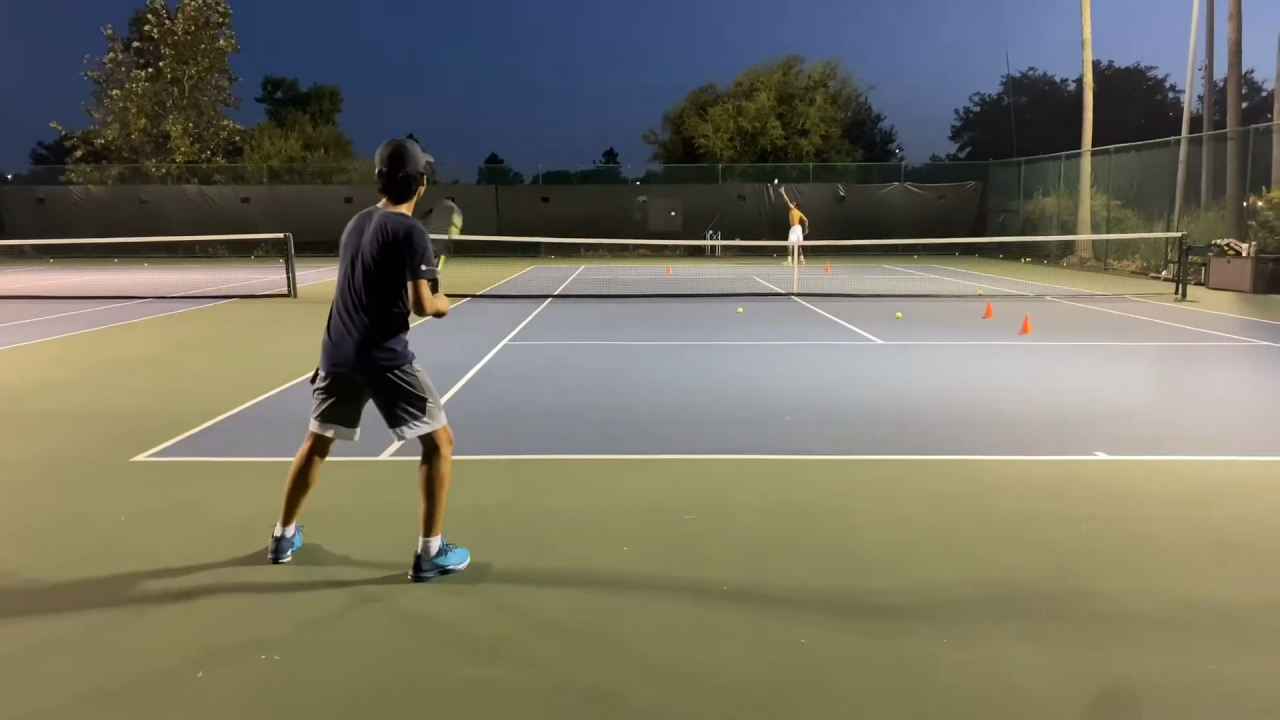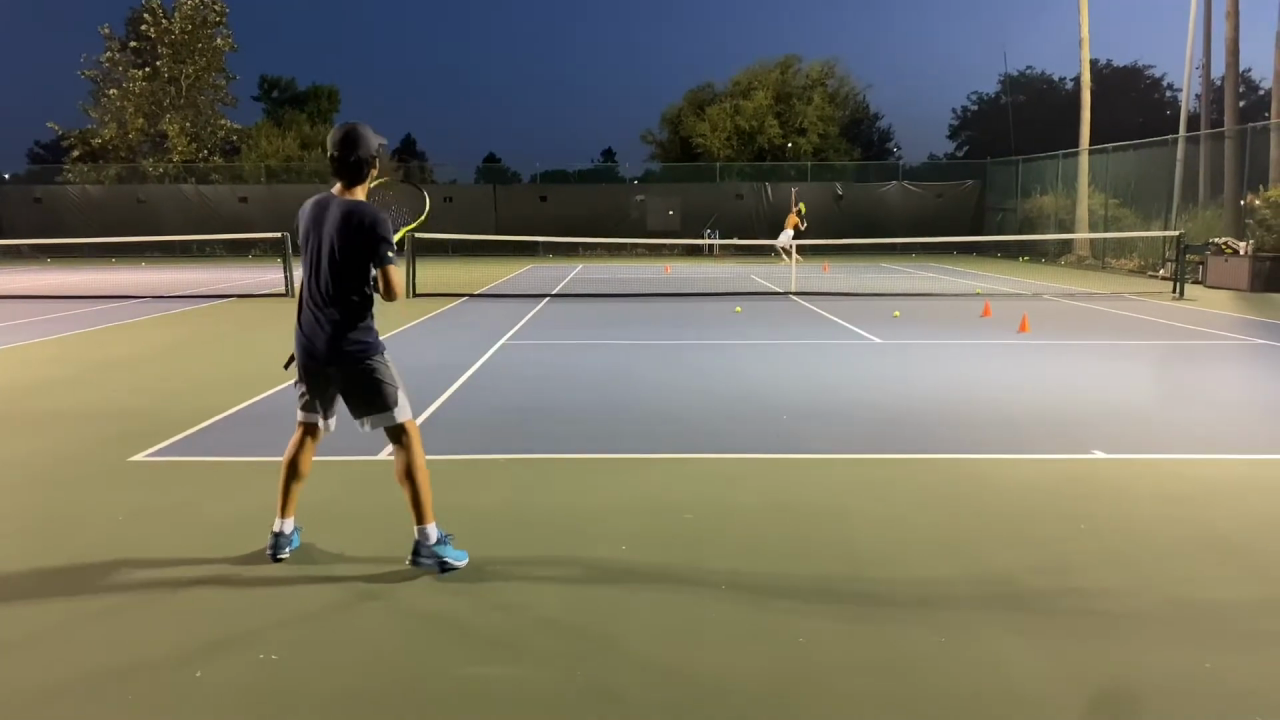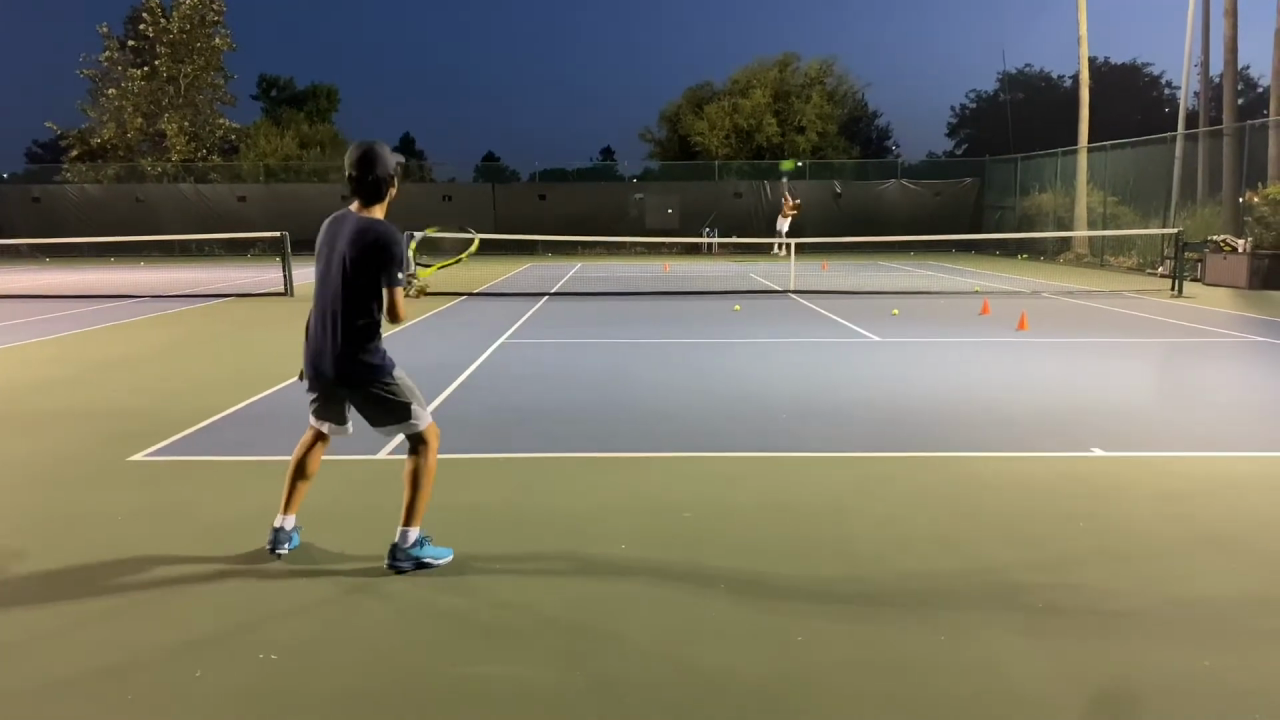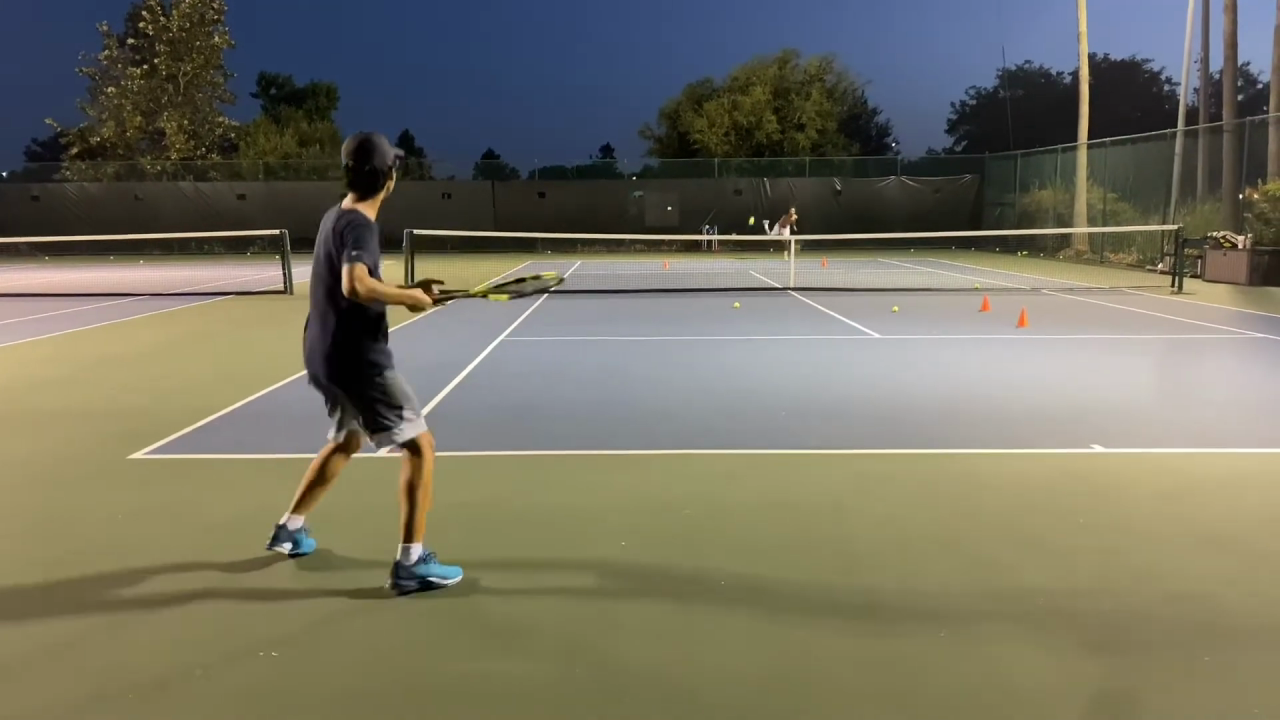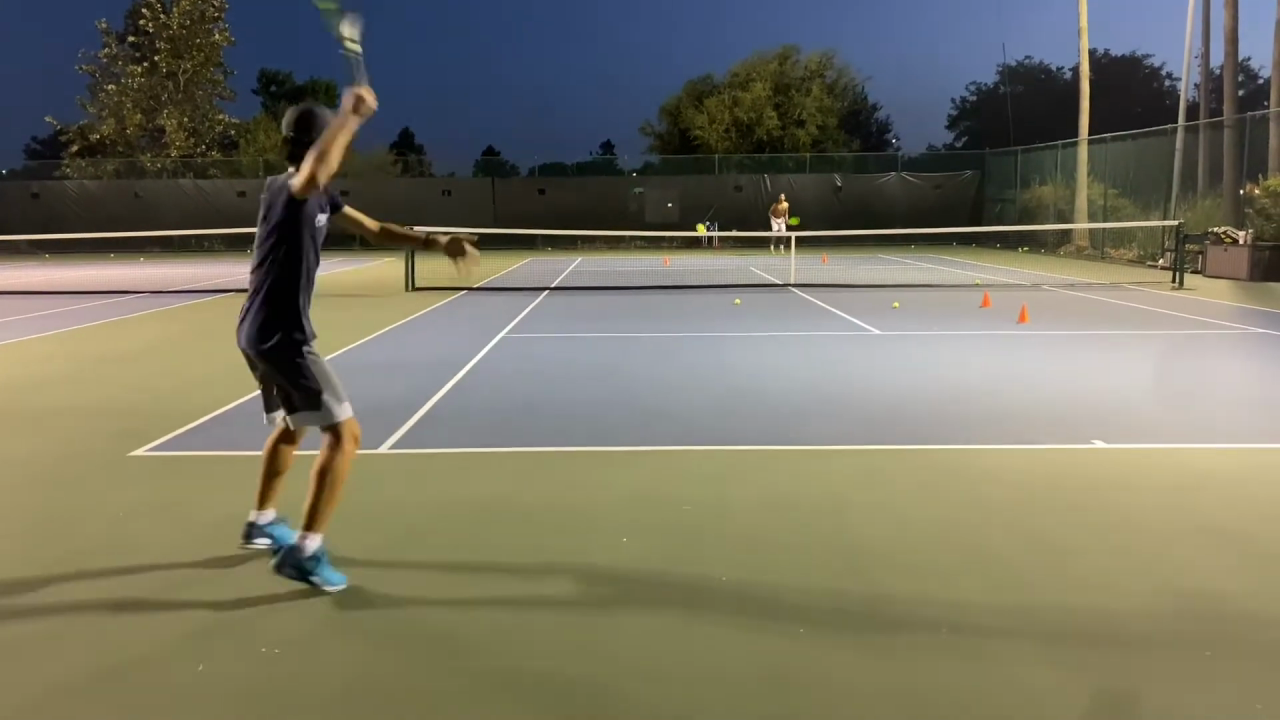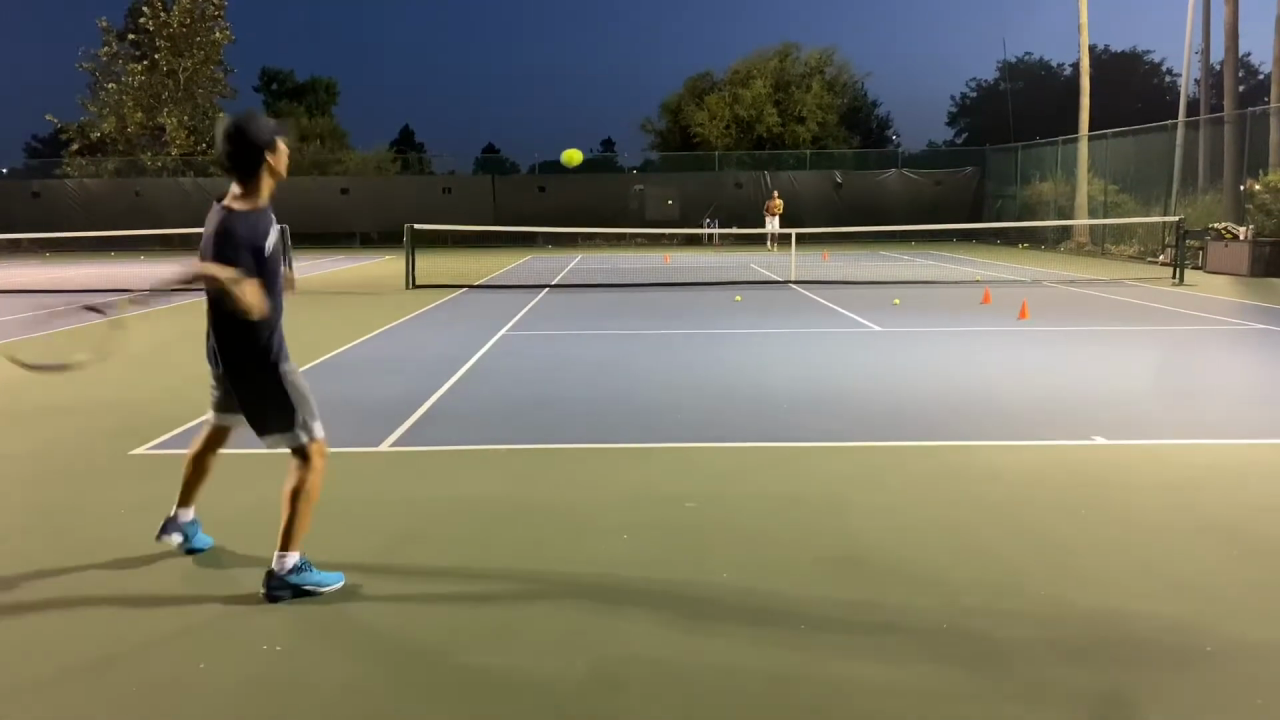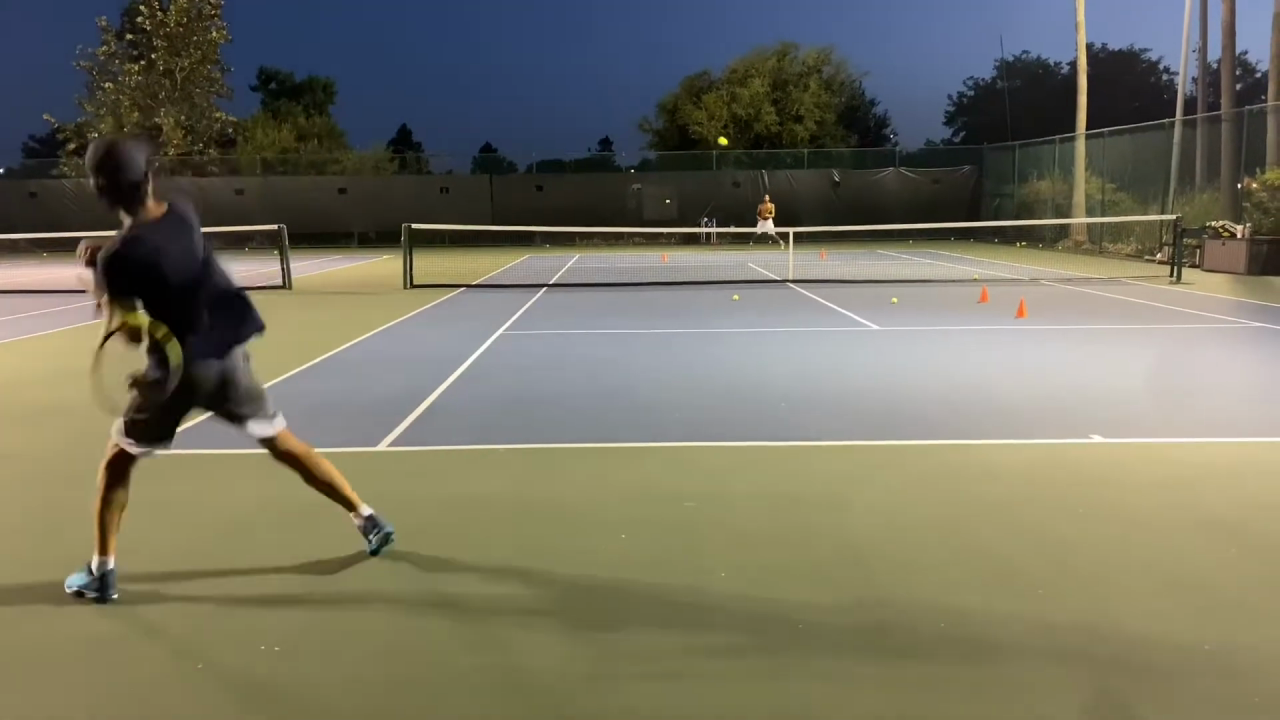
dt=0.4s
person 1, frame 1
left shoulder: (356, 224)
right shoulder: (411, 231)
right elbow: (421, 304)
left wrist: (419, 291)
right wrist: (440, 304)
left hip: (338, 352)
right hip: (385, 355)
left knee: (317, 441)
right knee: (439, 442)
left ankle: (283, 535)
right ankle: (431, 552)
person 1, frame 2
left shoulder: (309, 209)
right shoulder: (372, 220)
right elbow: (393, 292)
left hip: (310, 342)
right hip: (355, 345)
left knee: (307, 431)
right knee: (405, 434)
left ankle: (282, 532)
right ankle: (428, 540)
person 1, frame 3
left shoulder: (331, 226)
right shoulder: (387, 237)
right elbow: (396, 312)
right wrist: (404, 303)
left hip: (319, 357)
right hip: (362, 362)
left knee: (318, 434)
right knee: (424, 437)
left ankle: (282, 529)
right ankle: (409, 543)
person 1, frame 4
left shoulder: (337, 219)
right shoulder: (360, 226)
right elbow: (354, 287)
left wrist: (396, 295)
right wrist: (405, 296)
left hip: (327, 358)
right hip: (360, 362)
left knee: (347, 440)
right knee: (420, 447)
left ankle: (290, 528)
right ankle: (411, 561)
person 1, frame 5
left shoulder: (319, 196)
right shoulder: (285, 192)
left elbow: (376, 231)
right elbow: (312, 171)
left wrist: (436, 240)
right wrist: (353, 114)
left hip: (272, 333)
right hip: (279, 336)
left knee: (291, 427)
right knee: (345, 437)
left ankle: (262, 521)
right ankle: (304, 553)
person 1, frame 6
left shoulder: (256, 208)
right shoulder: (232, 227)
right elbow: (228, 288)
right wrist: (229, 281)
left hip: (231, 352)
right hip: (257, 357)
left knee: (219, 428)
right knee: (311, 454)
left ankle: (179, 519)
right ankle: (286, 567)
person 1, frame 7
left shoulder: (117, 259)
right shoulder: (182, 213)
left elbow: (139, 334)
left hip: (178, 370)
right hip: (228, 355)
left knee: (119, 455)
right knee: (281, 442)
left ankle: (101, 570)
right ankle: (367, 517)
